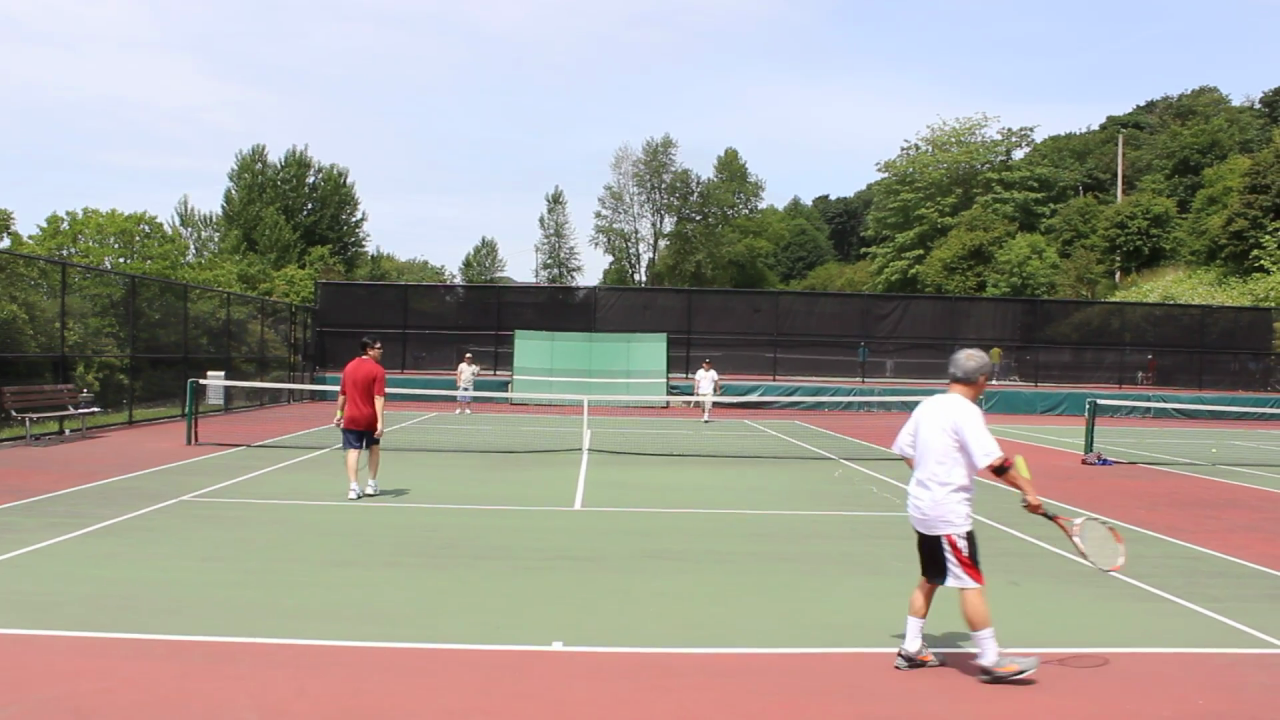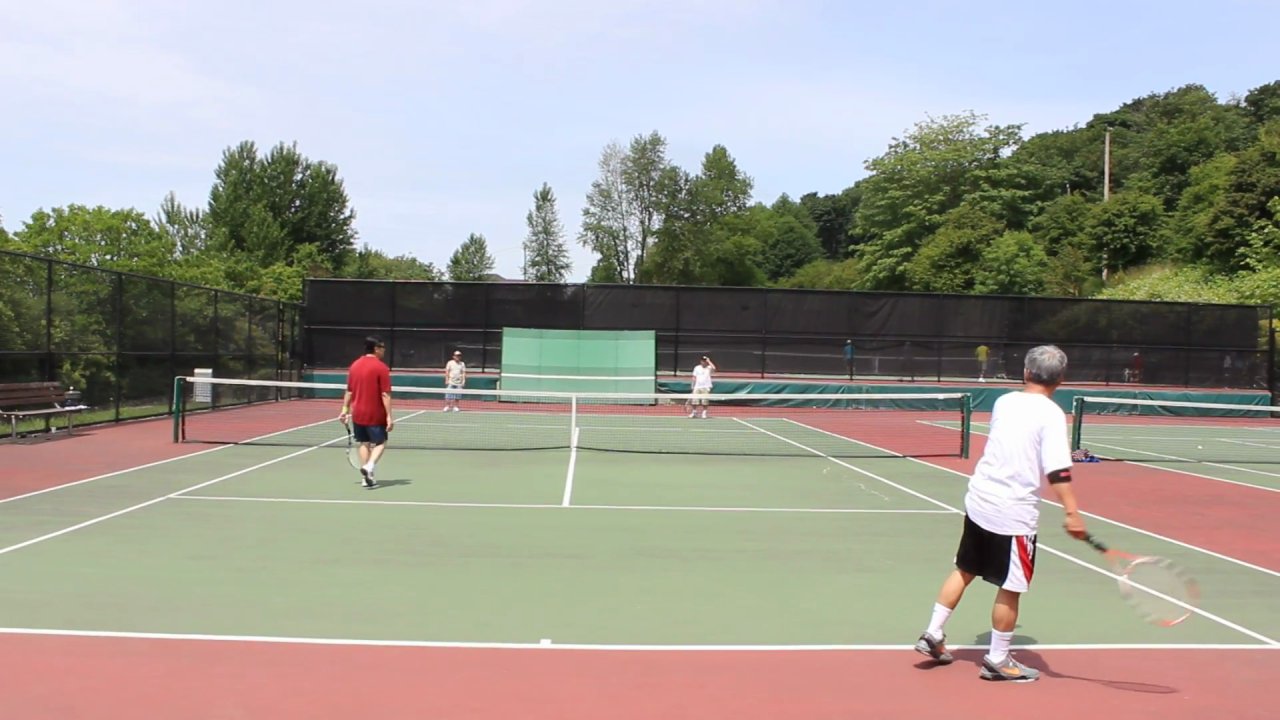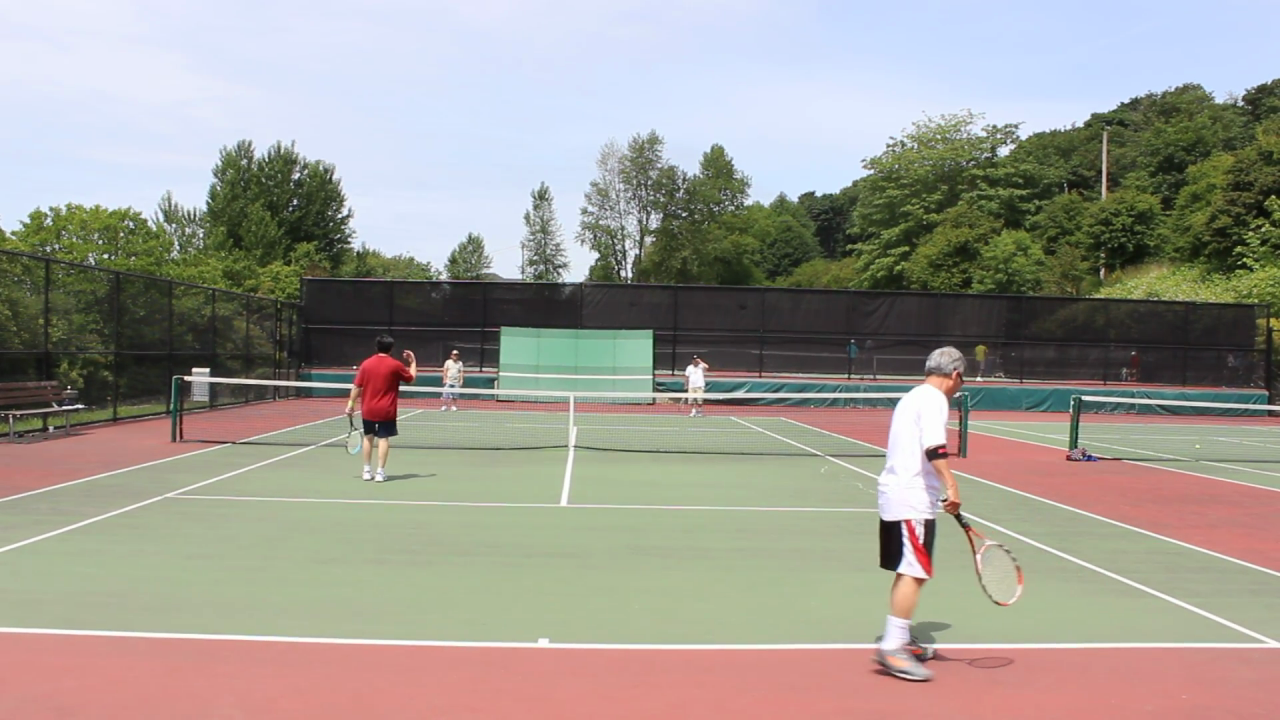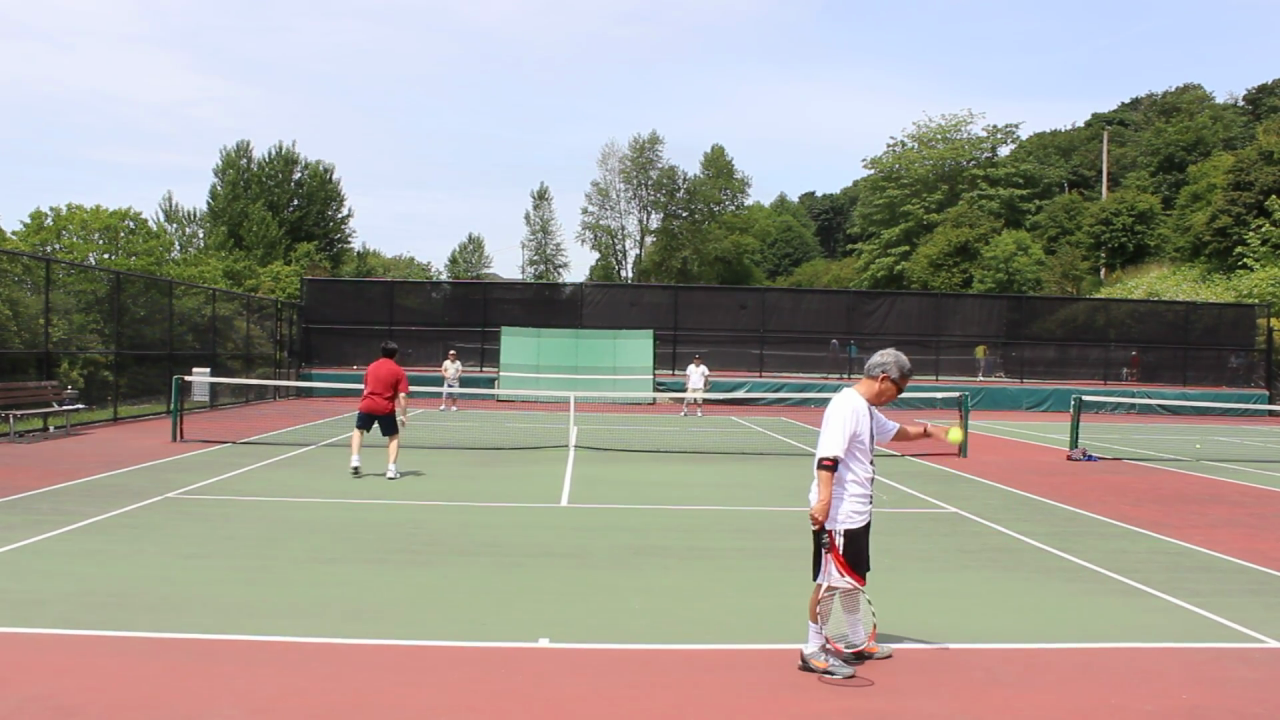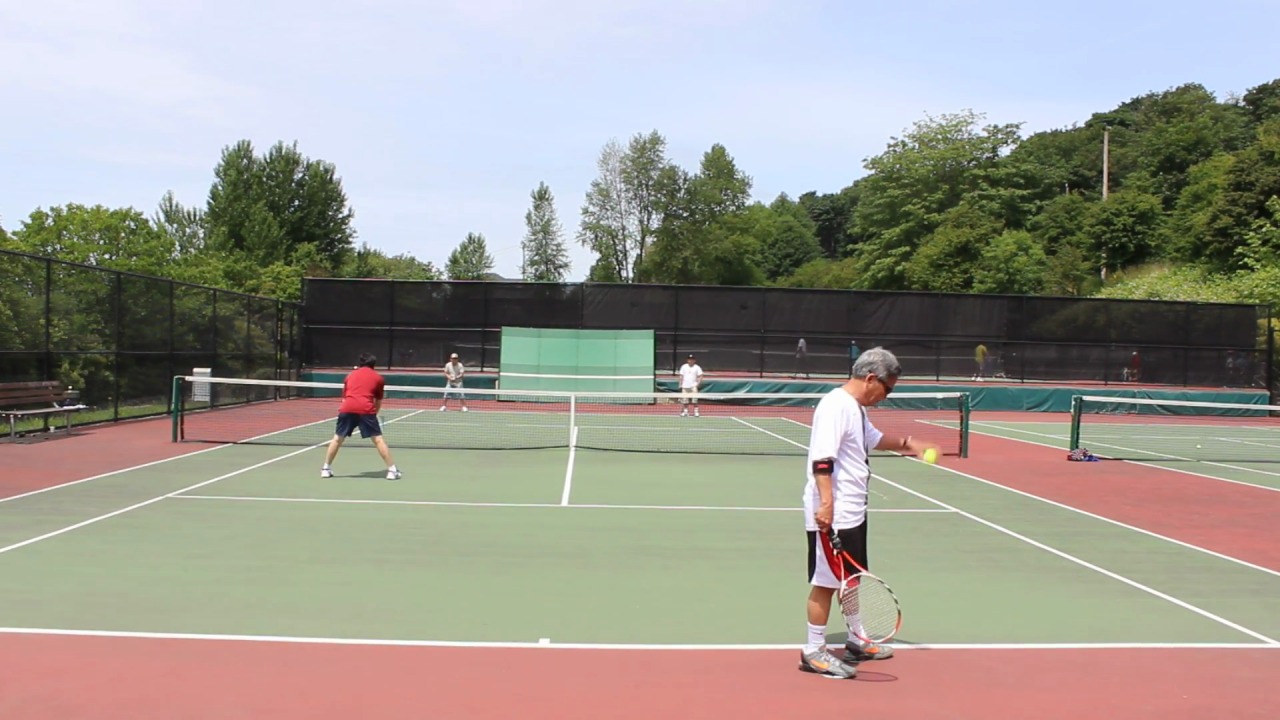
dt=1s
person 1, frame 1
left shoulder: (927, 405)
right shoulder: (966, 412)
left elbow: (904, 449)
right elbow: (993, 460)
right wrist: (1027, 490)
left hip: (923, 506)
right hip: (948, 512)
left knee: (930, 579)
right knee: (971, 585)
left ankle: (912, 649)
right ankle: (990, 660)
person 1, frame 2
left shoulder: (1004, 402)
right shoulder: (1052, 414)
right elbow: (1057, 469)
right wrist: (1072, 512)
left hip: (979, 501)
right hip: (1014, 512)
left knee: (964, 570)
right knee: (1012, 587)
left ankle: (933, 635)
right ankle: (997, 660)
person 1, frame 3
left shoulder: (910, 398)
right shoulder: (934, 398)
right elbow: (934, 448)
right wrist: (951, 486)
left hip: (895, 495)
right hip: (912, 500)
left knee: (905, 573)
right knee: (914, 573)
left ankle: (899, 643)
right ankle: (893, 650)
person 1, frame 4
left shoulder: (866, 408)
right shoulder: (847, 405)
left elbow: (892, 431)
right elbow: (827, 457)
left wrist: (928, 431)
right wrist: (823, 500)
left hip: (857, 511)
right hip: (838, 513)
left knee: (855, 578)
right knee: (829, 581)
right ankle: (813, 651)
person 1, frame 5
left shoulder: (856, 407)
right shoulder: (836, 405)
left elbow: (874, 439)
right elbow: (821, 459)
left wrist: (908, 443)
right wrist: (825, 503)
left hip: (854, 512)
right hip: (832, 514)
left knee: (852, 578)
right knee: (826, 581)
left ankle: (856, 641)
right ankle: (813, 652)
